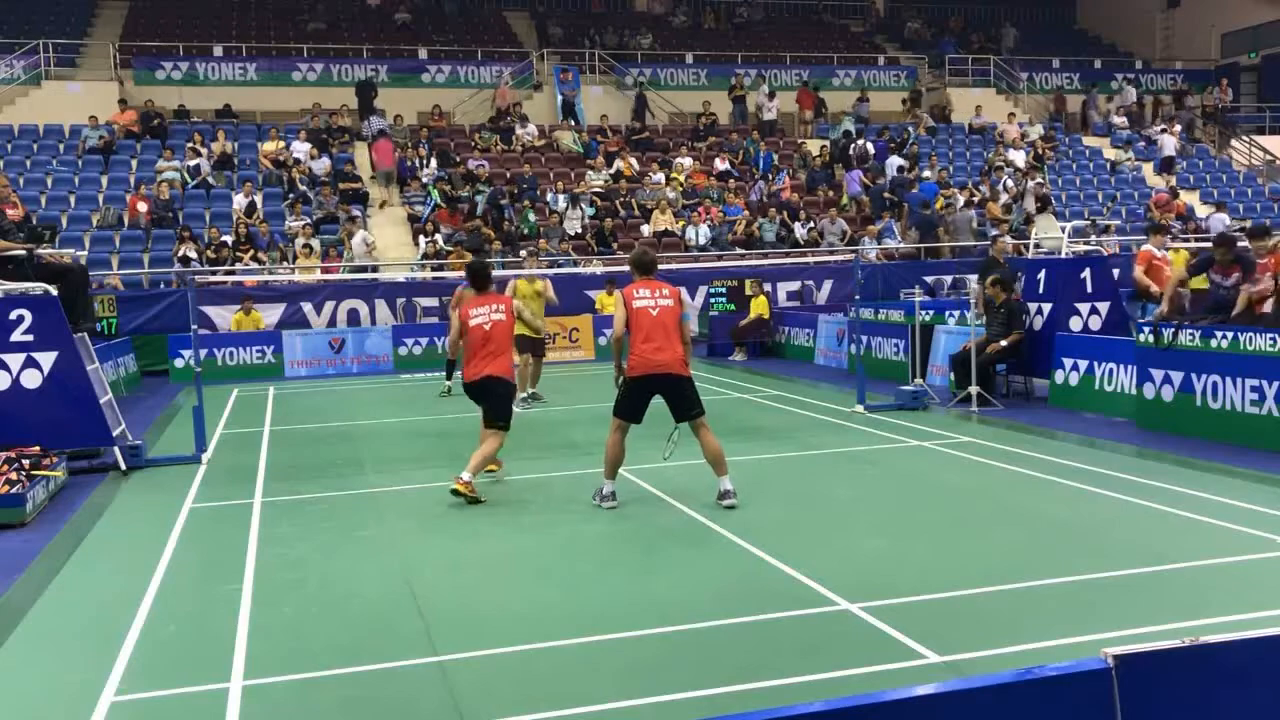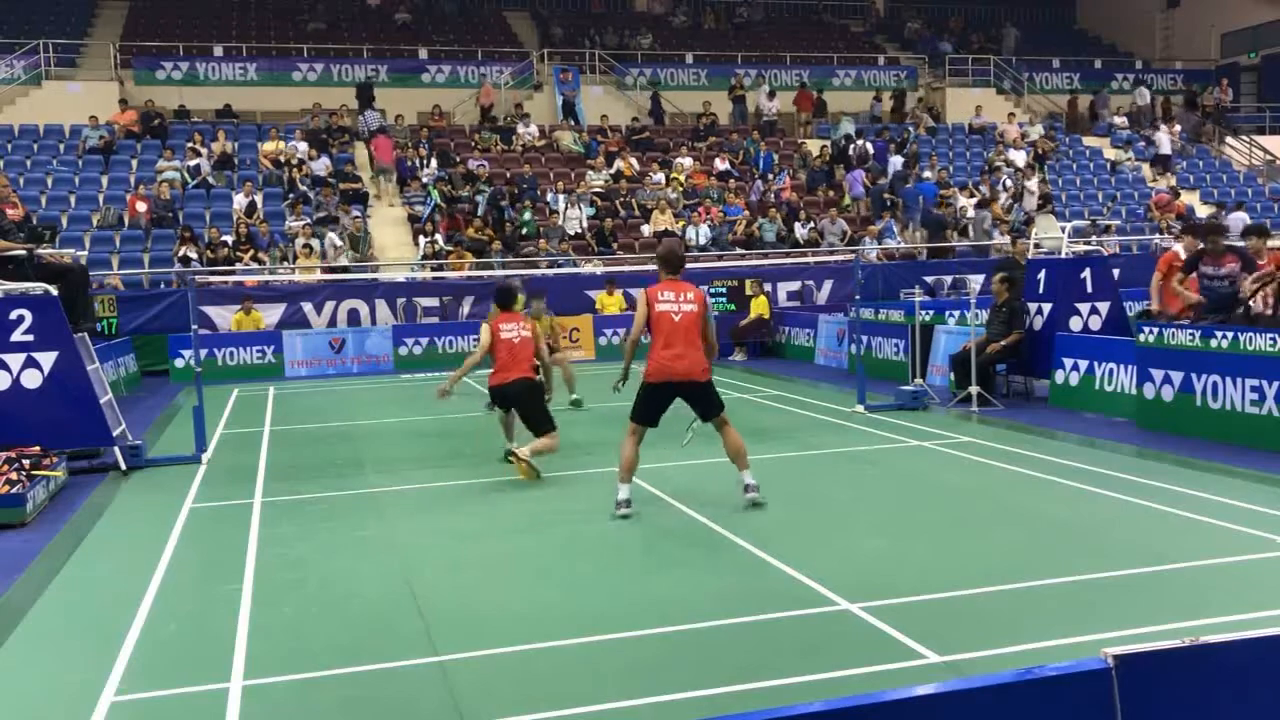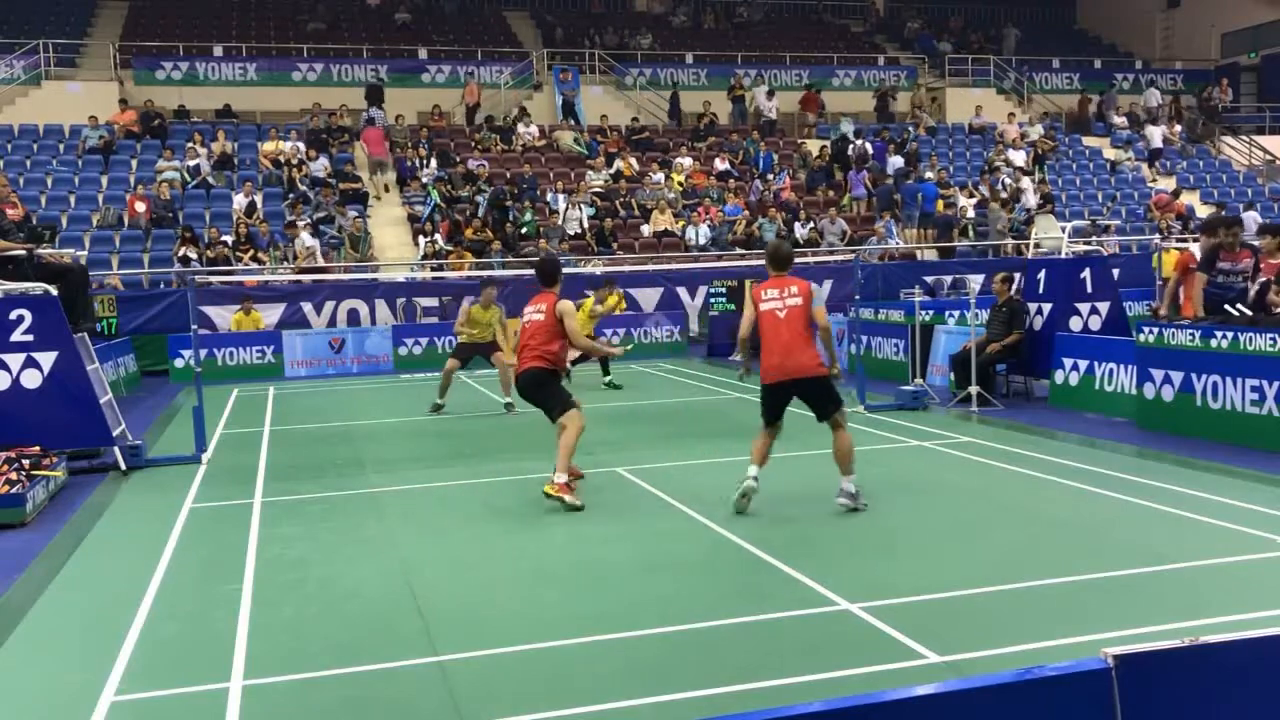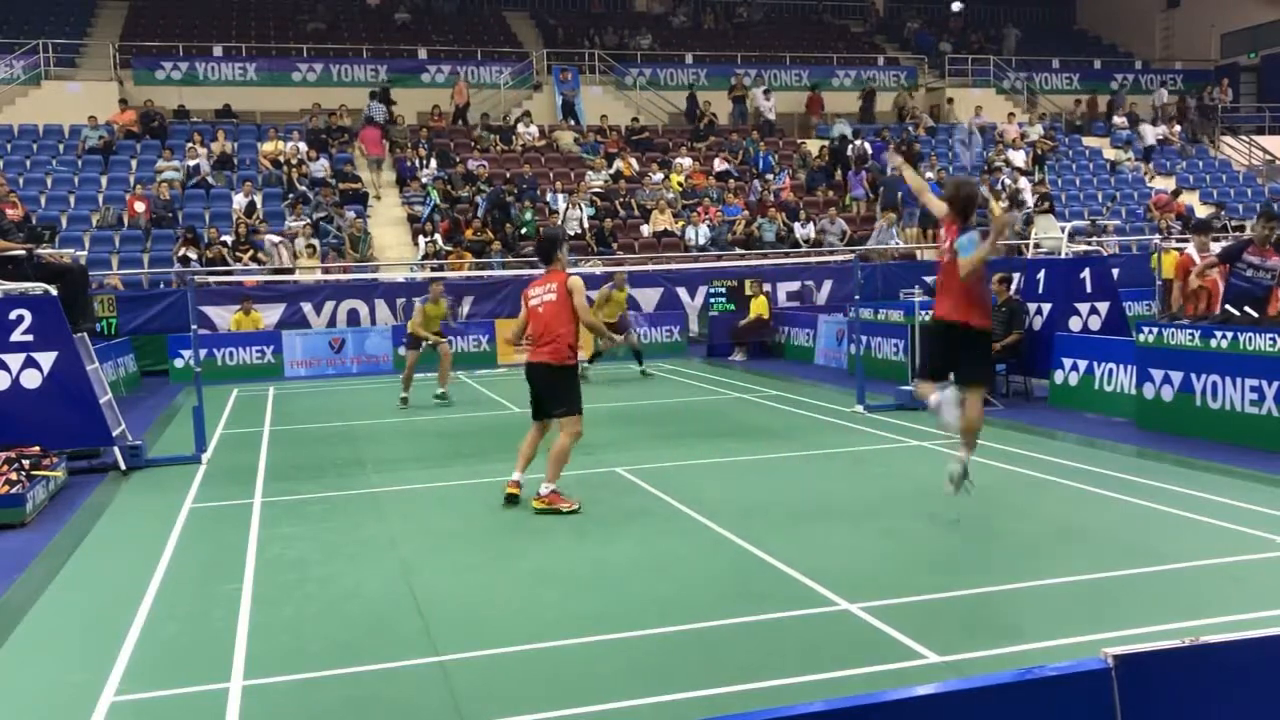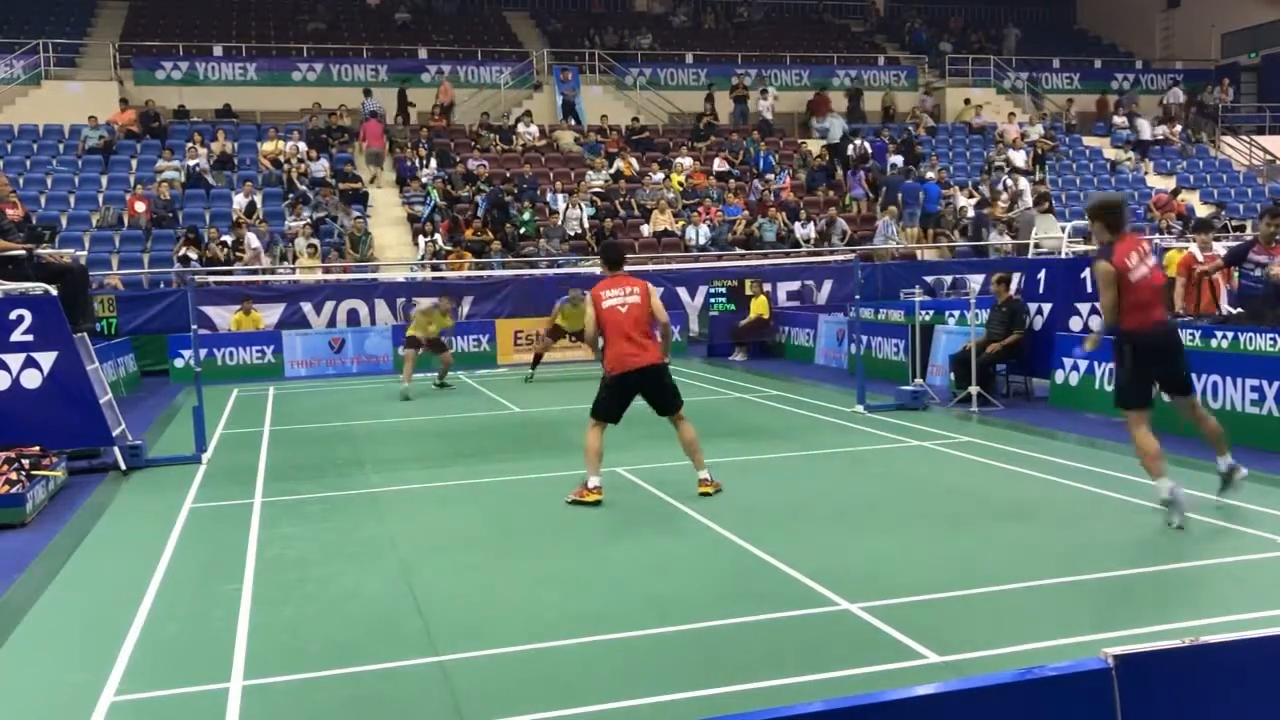
dt=0.5s
person 1, frame 1
left shoulder: (626, 294)
right shoulder: (675, 293)
left elbow: (617, 334)
right elbow: (686, 340)
left wrist: (618, 365)
right wrist: (685, 370)
left hip: (640, 370)
right hip: (675, 368)
left knee: (618, 428)
right knee: (701, 427)
left ankle: (607, 491)
right ankle: (727, 489)
person 1, frame 2
left shoulder: (648, 294)
right shoulder: (700, 295)
left elbow: (634, 335)
right elbow: (711, 342)
left wrist: (624, 371)
right wrist: (707, 369)
left hip: (659, 374)
right hip: (695, 373)
left knee: (633, 434)
right knee: (724, 425)
left ankle: (623, 497)
right ankle: (749, 484)
person 1, frame 3
left shoulder: (755, 293)
right shoulder: (807, 288)
left elbow: (743, 336)
right elbow: (823, 326)
left wrist: (745, 366)
right wrist: (832, 363)
left hip: (773, 375)
right hip: (807, 372)
left knee: (770, 431)
right knee: (839, 425)
left ankle: (752, 478)
right ankle: (847, 489)
person 1, frame 4
left shoulder: (948, 220)
right shoulder: (969, 235)
left elbow: (923, 193)
right elbow: (965, 270)
left wrist: (901, 165)
right wrist: (994, 238)
left hip: (942, 322)
right hip: (970, 323)
left knee: (925, 385)
right knee: (974, 396)
left ankle: (941, 399)
right ankle: (963, 460)
person 1, frame 5
left shoulder: (1106, 262)
right shoulder: (1140, 242)
left elbow: (1108, 312)
left wrist: (1095, 338)
left hip: (1140, 342)
right hip: (1165, 333)
left knee: (1137, 424)
right knee: (1191, 408)
left ankle: (1169, 492)
right ankle: (1229, 465)
person 2, frame 1
left shoulder: (461, 310)
right shoulder: (511, 304)
left elbow: (453, 350)
right elbow: (539, 328)
left hip: (471, 380)
right hip: (499, 378)
left knee: (491, 409)
right knee: (495, 438)
left ankle: (488, 459)
right ankle: (464, 479)
person 2, frame 2
left shoulder: (489, 326)
right shoulder: (530, 324)
left elbow: (478, 355)
right elbow: (545, 361)
left wrist: (451, 381)
right wrist: (548, 388)
left hip: (498, 388)
right hip: (526, 384)
left knee: (506, 407)
right knee: (551, 441)
left ankle: (512, 449)
right ankle: (525, 452)
person 2, frame 3
left shoulder: (529, 306)
right shoulder: (562, 304)
left elbow: (517, 345)
right elbow: (579, 342)
right wrist: (611, 351)
left hip: (523, 376)
right hip: (540, 374)
left knee: (569, 407)
right knee: (575, 424)
left ankle: (563, 470)
right ankle: (559, 483)
person 2, frame 4
left shoulder: (530, 290)
right shoulder: (572, 281)
left elbow: (517, 335)
right elbow: (587, 320)
left wrist: (517, 338)
right wrist: (612, 337)
left hip: (534, 365)
right hip: (559, 363)
left knee: (539, 426)
right knee: (572, 429)
left ankle: (514, 483)
right ankle: (546, 493)
person 2, frame 5
left shoulder: (595, 294)
right shoulder: (645, 287)
left elbow: (591, 335)
right elbow: (664, 322)
left wrist: (597, 350)
right wrist: (665, 352)
left hip: (618, 369)
right hip: (652, 364)
left knee: (595, 426)
right knee: (679, 419)
left ankle: (592, 486)
right ankle: (704, 478)
